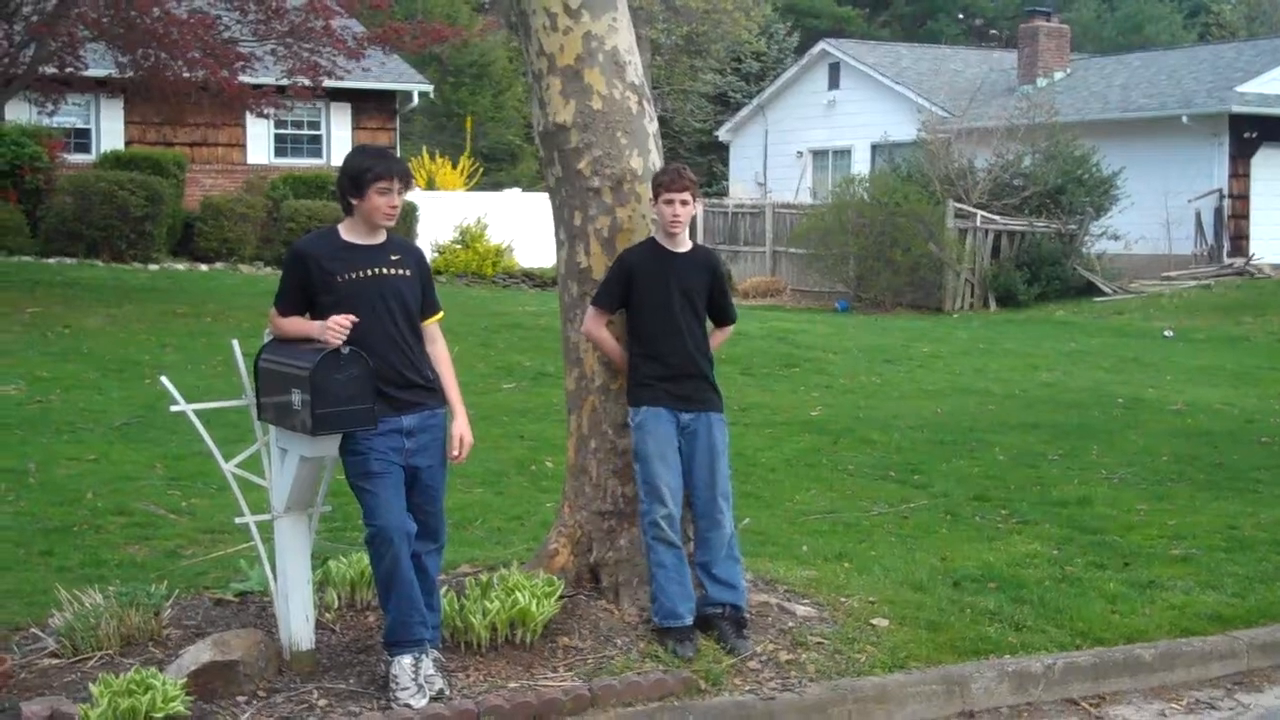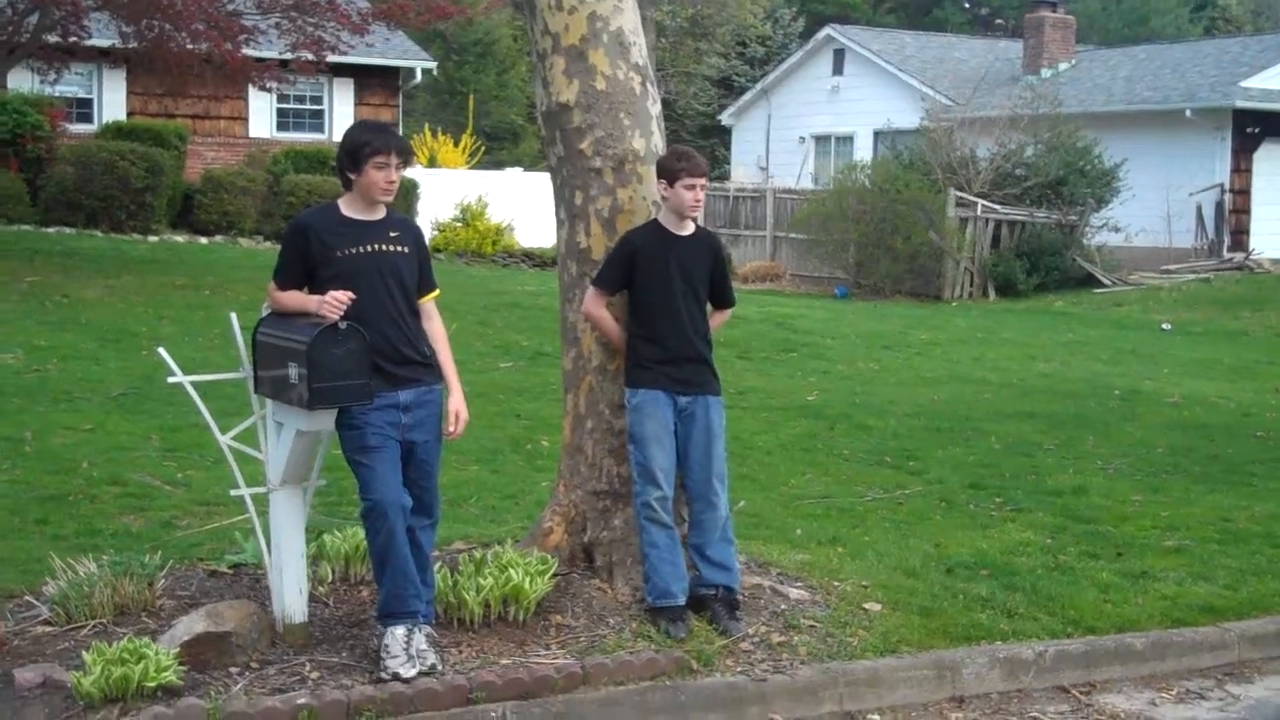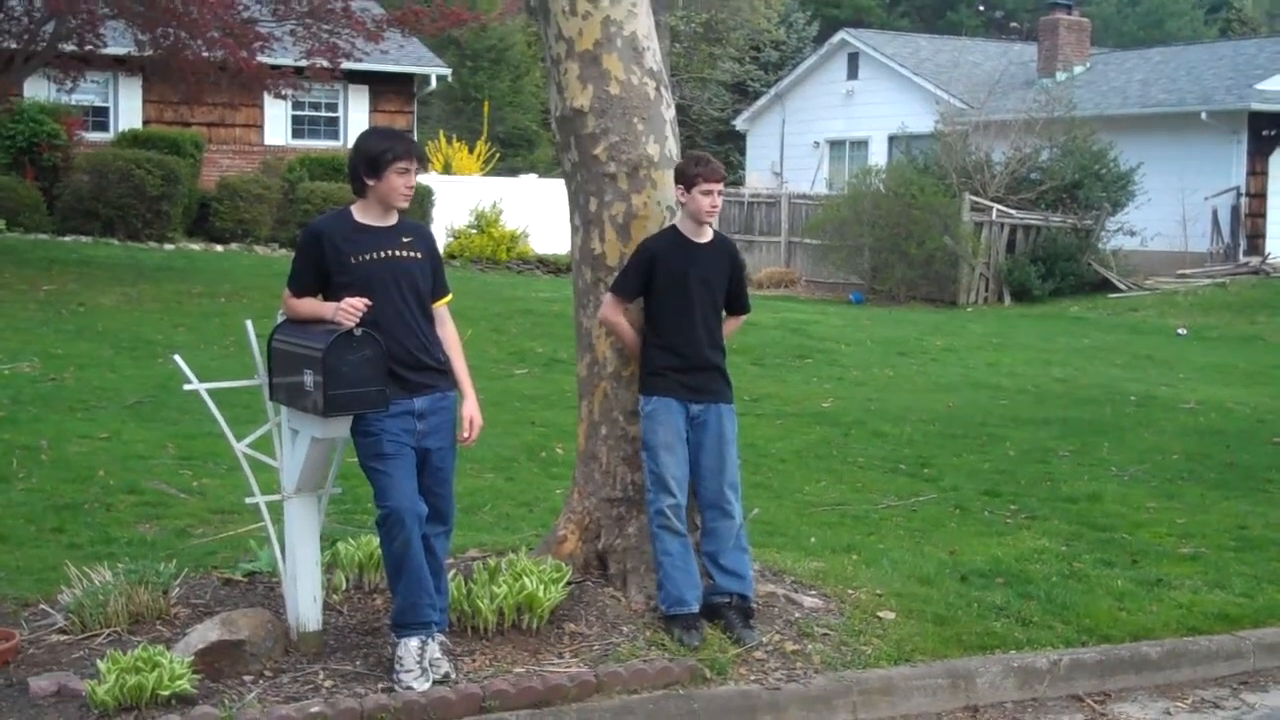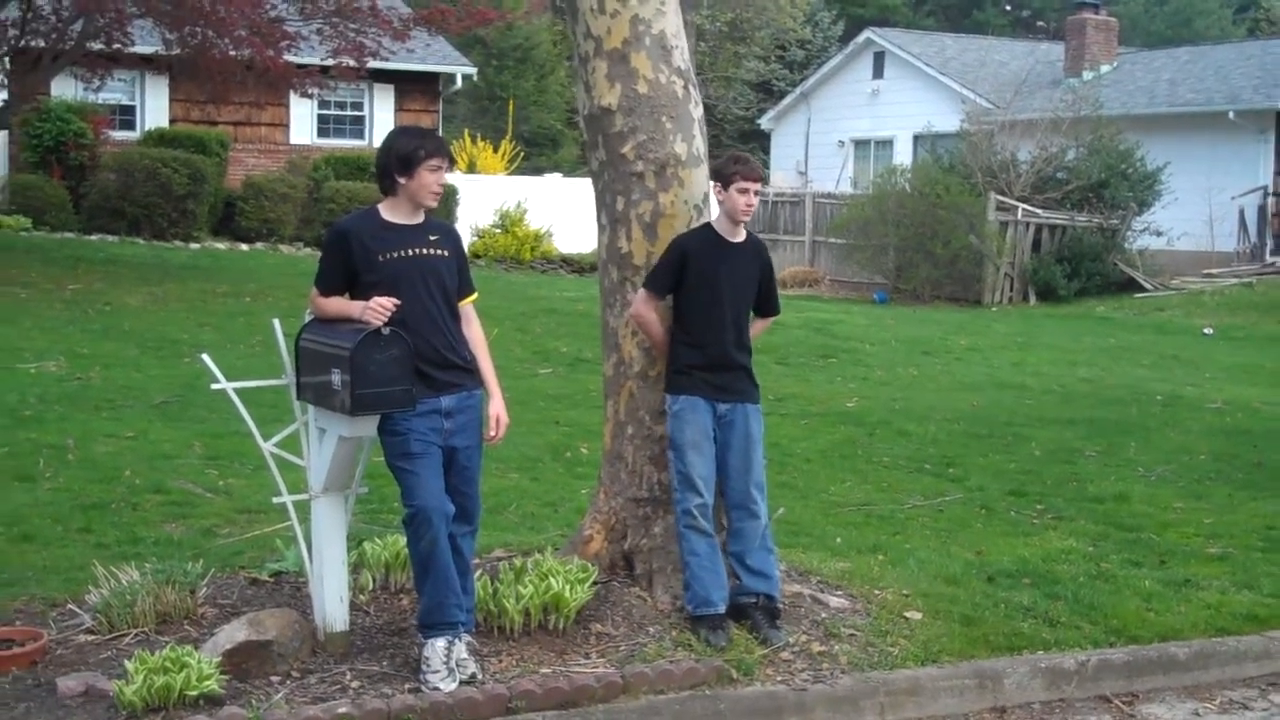
dt=0.5s
person 1, frame 1
left shoulder: (409, 256)
right shoulder: (312, 254)
left elbow: (432, 337)
right elbow: (280, 321)
left wrist: (458, 413)
right wrist: (318, 328)
left hip: (426, 417)
right hip: (367, 424)
left knee: (427, 534)
right knee: (390, 532)
left ankle: (424, 646)
right ankle: (409, 650)
person 1, frame 2
left shoulder: (408, 232)
right shoulder: (312, 228)
right elbow: (279, 296)
left wrist: (454, 389)
right wrist: (316, 303)
left hip: (422, 392)
right hip: (364, 398)
left knee: (421, 511)
right knee: (385, 506)
left ankle: (418, 620)
right ankle: (401, 622)
person 1, frame 3
left shoulder: (420, 237)
right shoulder: (326, 234)
right elbow: (293, 303)
left wrist: (467, 393)
right wrist: (332, 309)
left hip: (437, 398)
right hip: (379, 405)
left knee: (436, 517)
right knee: (401, 513)
left ankle: (430, 630)
right ankle: (415, 632)
person 1, frame 4
left shoulder: (446, 236)
right shoulder: (352, 233)
right elbow: (320, 302)
left wrist: (494, 392)
right wrist: (360, 308)
left hip: (463, 398)
right hip: (406, 404)
left knee: (463, 517)
right knee: (428, 513)
left ankle: (458, 630)
right ankle: (441, 634)
person 2, frame 1
left shoulder: (707, 263)
right shoulder: (634, 261)
left elbow: (725, 325)
right elbow: (593, 325)
left wrist: (692, 361)
right wrist: (636, 367)
left hip: (703, 402)
right hip: (652, 405)
left knee: (715, 509)
right knee: (663, 513)
left ankle: (724, 607)
right ankle: (675, 618)
person 2, frame 2
left shoulder: (709, 246)
right shoulder: (636, 243)
right elbow: (593, 305)
left wrist: (691, 343)
right wrist: (636, 349)
left hip: (701, 385)
right hip: (650, 387)
left knee: (710, 492)
right knee: (655, 494)
left ankle: (717, 588)
right ankle: (666, 597)
person 2, frame 3
left shoulder: (726, 252)
right shoulder: (656, 249)
right elbow: (610, 312)
left wrist: (703, 349)
right wrist: (651, 357)
left hip: (714, 392)
right hip: (663, 394)
left knee: (724, 499)
right knee: (669, 502)
left ankle: (732, 597)
right ankle: (681, 606)
person 2, frame 4
left shoulder: (757, 253)
right shoulder: (689, 246)
right elbow: (642, 308)
left wrist: (731, 349)
right wrist: (681, 356)
left hip: (741, 392)
right hip: (691, 392)
left knee: (749, 500)
right knee: (696, 502)
left ankle: (758, 598)
right ankle: (707, 606)
